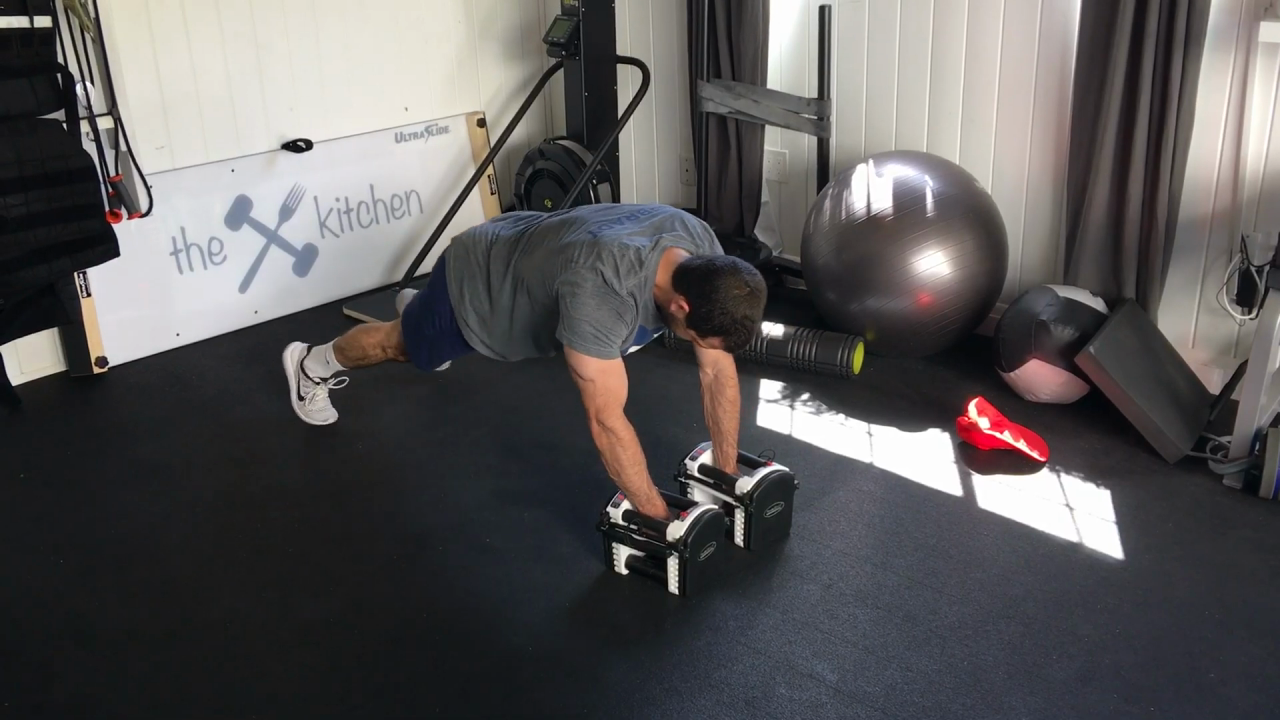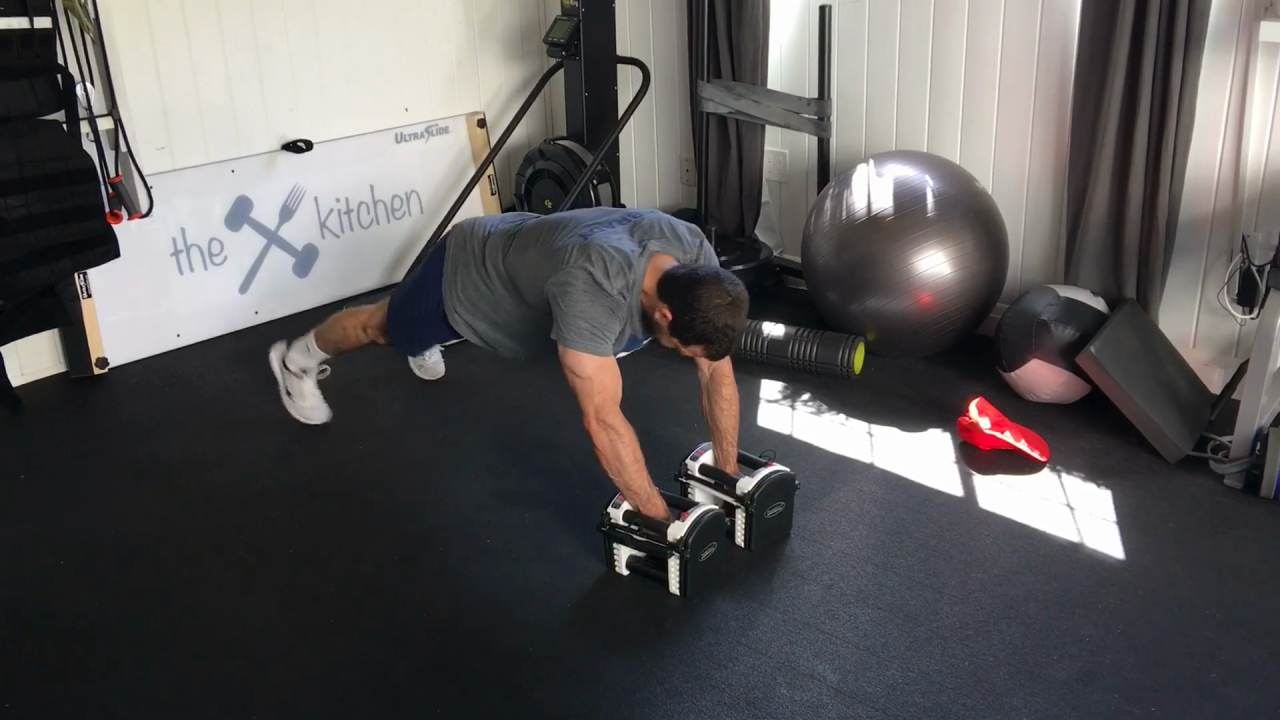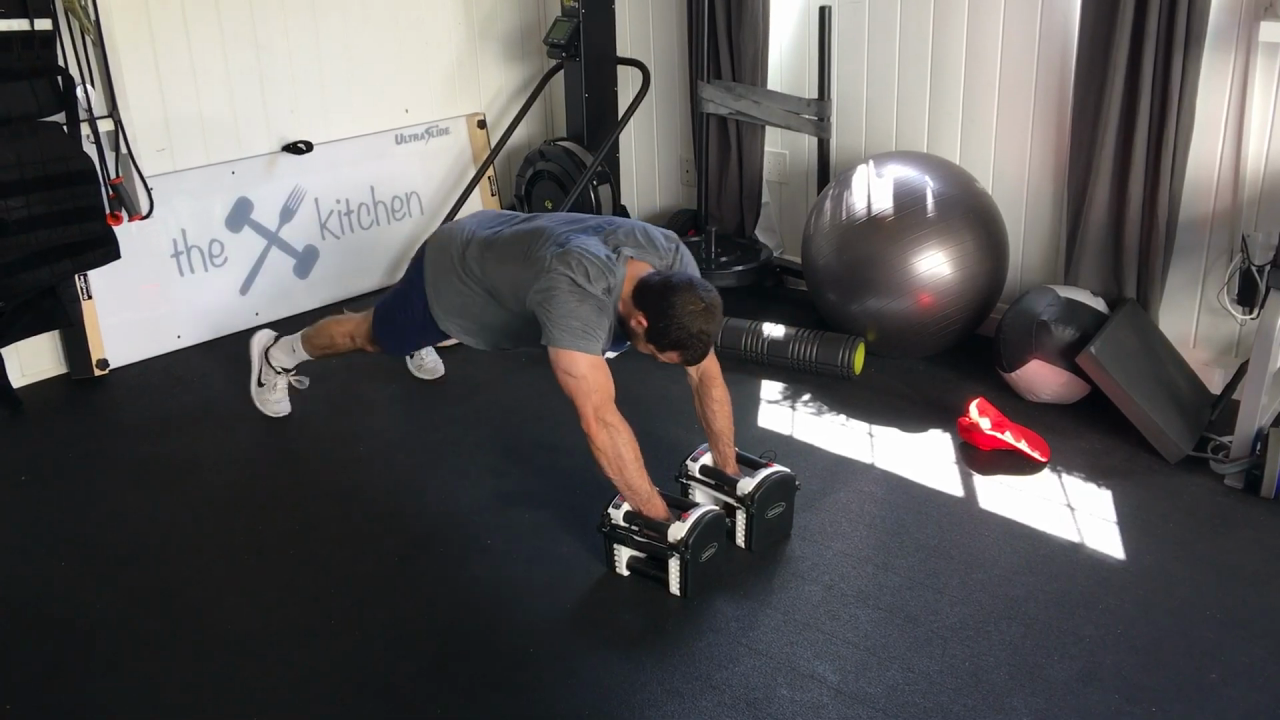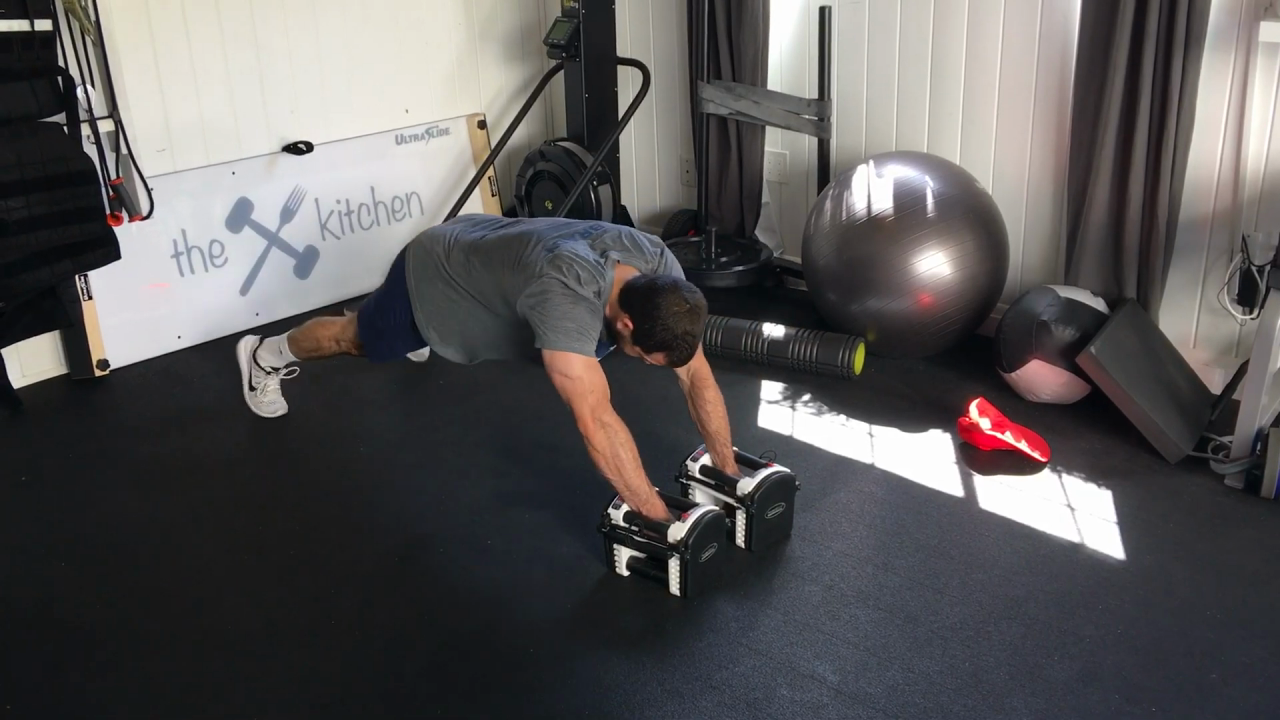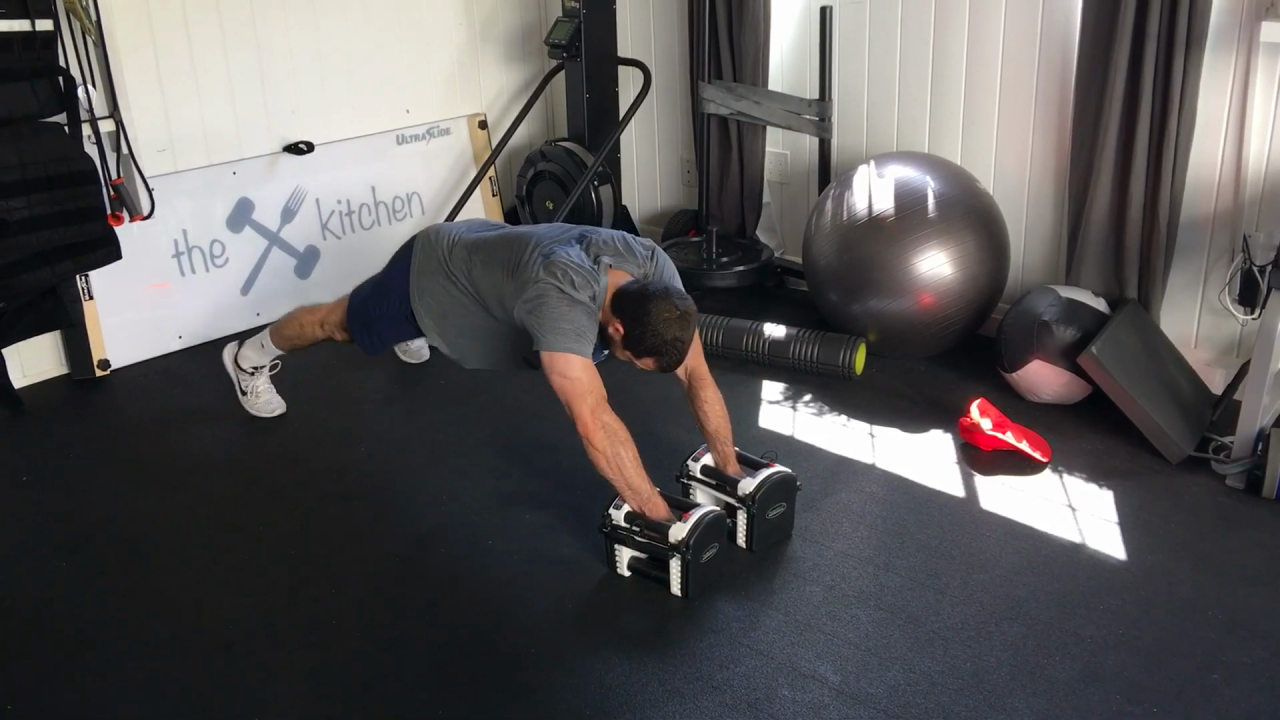
dt=0.2s
person 1, frame 1
left shoulder: (703, 249)
right shoulder: (601, 289)
left elbow: (717, 370)
right elbow: (606, 422)
left wrist: (728, 476)
right wrist: (660, 521)
left hip: (524, 252)
right hip: (476, 277)
right knee: (402, 343)
left ankle: (420, 304)
right ankle: (312, 365)
person 1, frame 2
left shoulder: (694, 255)
right shoulder: (592, 291)
left elbow: (716, 372)
right elbow: (602, 422)
left wrist: (729, 473)
right wrist: (659, 519)
left hip: (518, 249)
right hip: (469, 263)
right knee: (383, 324)
left ankle: (421, 343)
right ankle: (296, 360)
person 1, frame 3
left shoulder: (672, 260)
right shoulder: (576, 296)
left elbow: (706, 373)
right elbow: (599, 421)
left wrist: (730, 474)
right wrist: (661, 520)
left hip: (496, 242)
right hip: (451, 267)
right knee: (372, 332)
left ankle: (418, 346)
right ankle: (278, 355)
person 1, frame 4
left shoulder: (659, 265)
right shoulder: (567, 298)
left elbow: (697, 375)
right elbow: (596, 422)
left wrist: (730, 474)
right wrist: (660, 519)
left hip: (481, 243)
right hip: (435, 270)
right knee: (357, 336)
left ankle: (414, 335)
right ankle: (266, 357)
person 1, frame 5
left shoulder: (654, 268)
right shoulder: (563, 301)
left elbow: (697, 375)
right elbow: (594, 424)
left wrist: (732, 473)
right wrist: (660, 518)
left hip: (482, 254)
right hip: (434, 266)
right knee: (345, 321)
left ankle: (408, 331)
right ankle: (251, 353)
